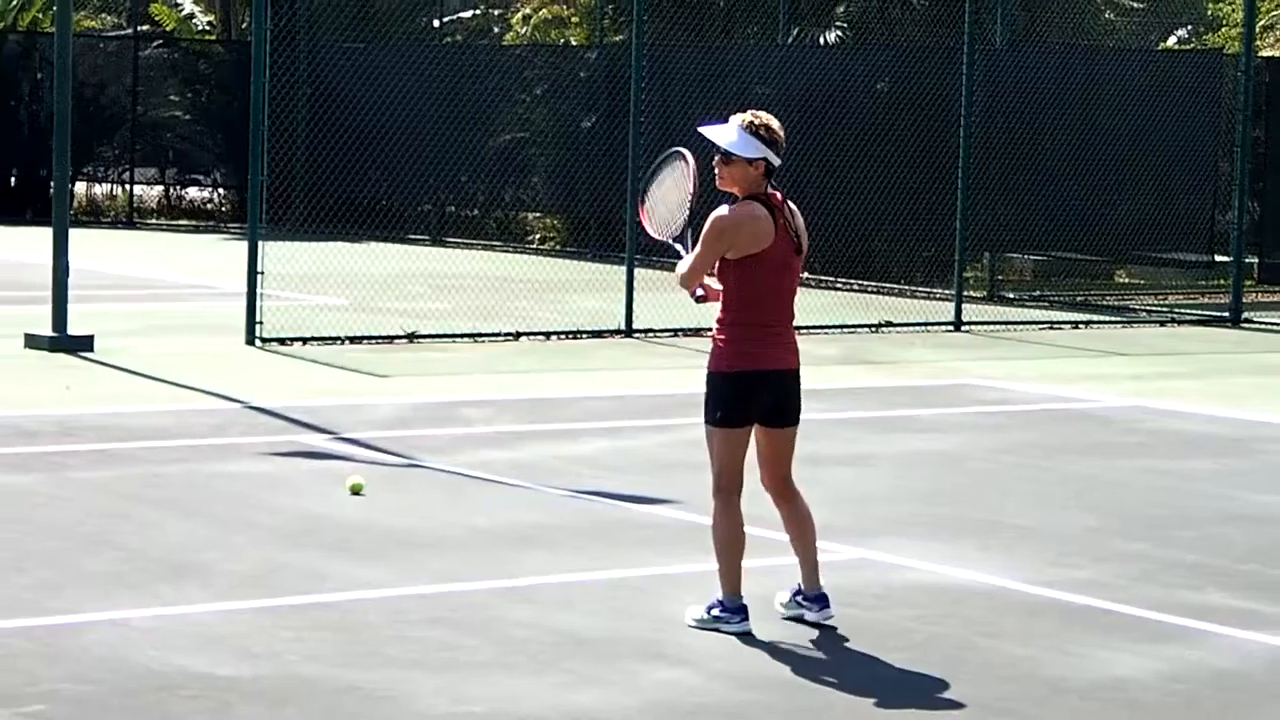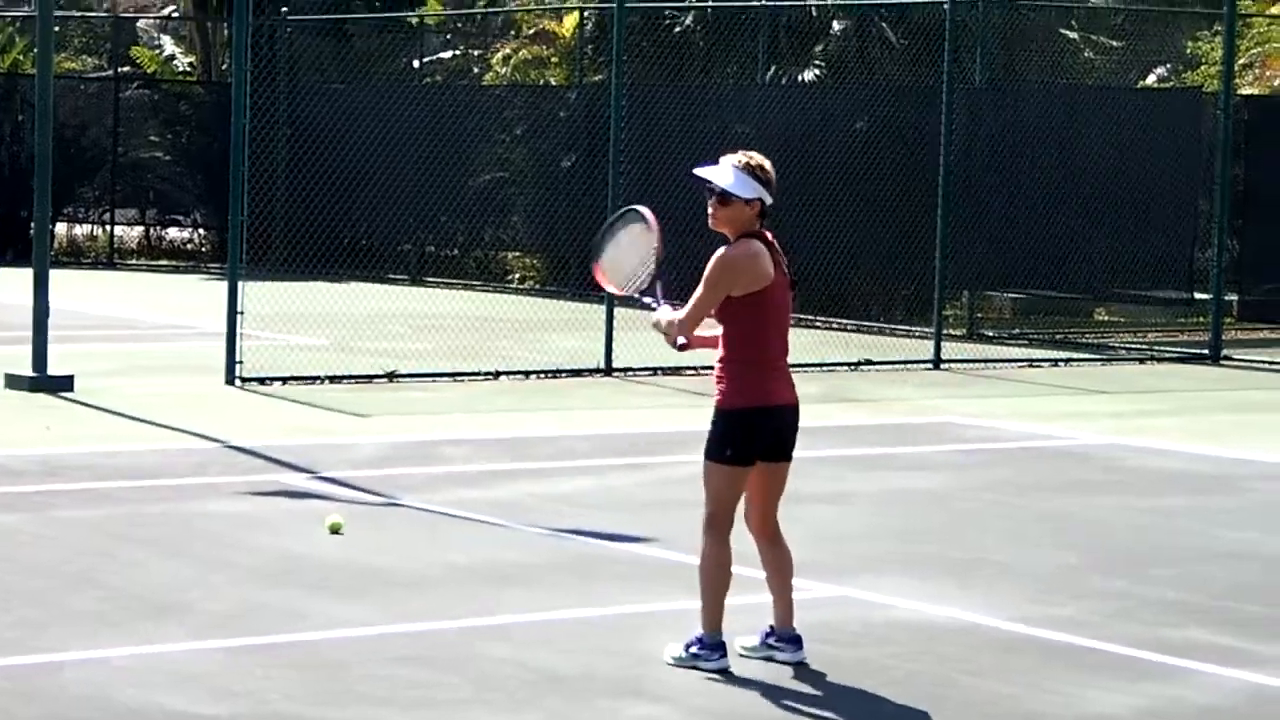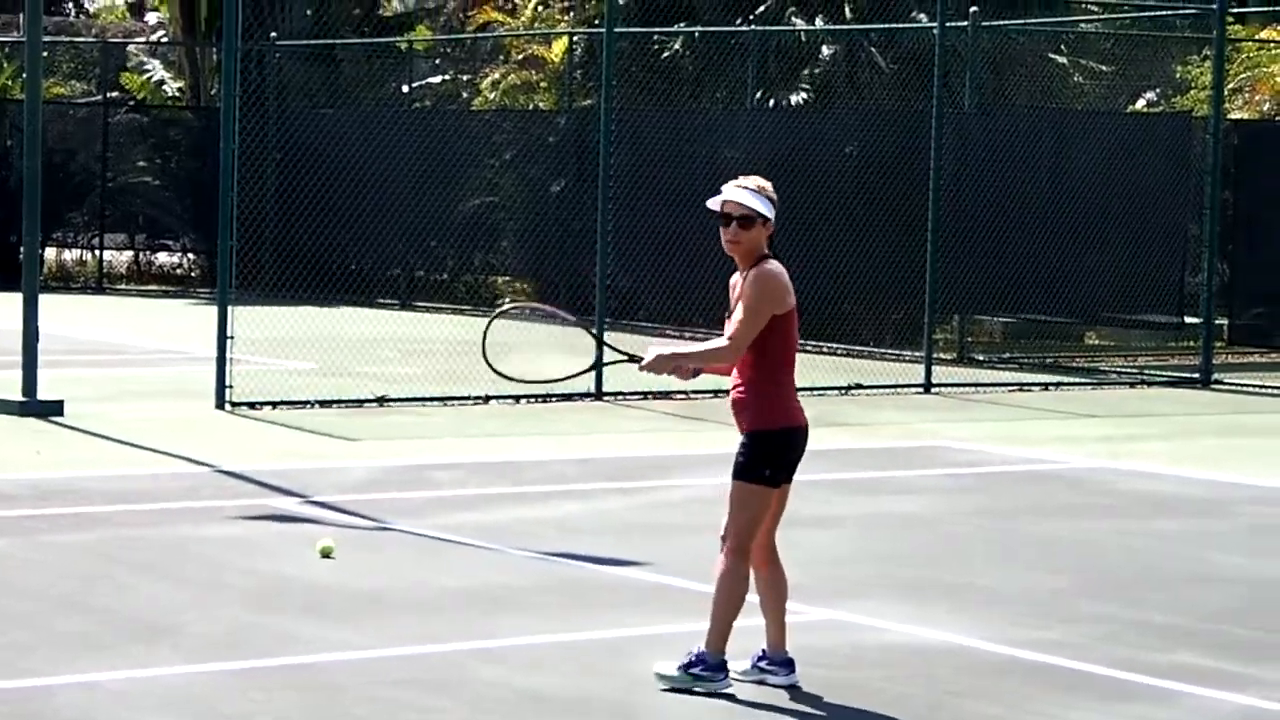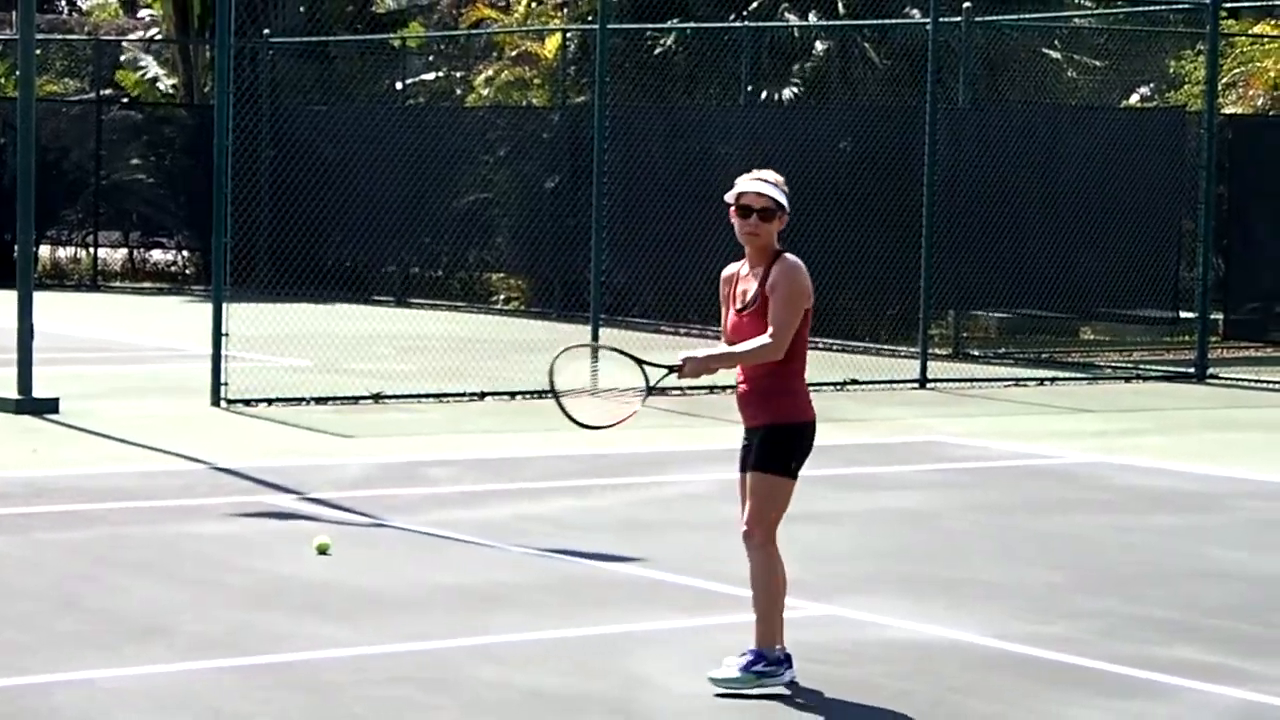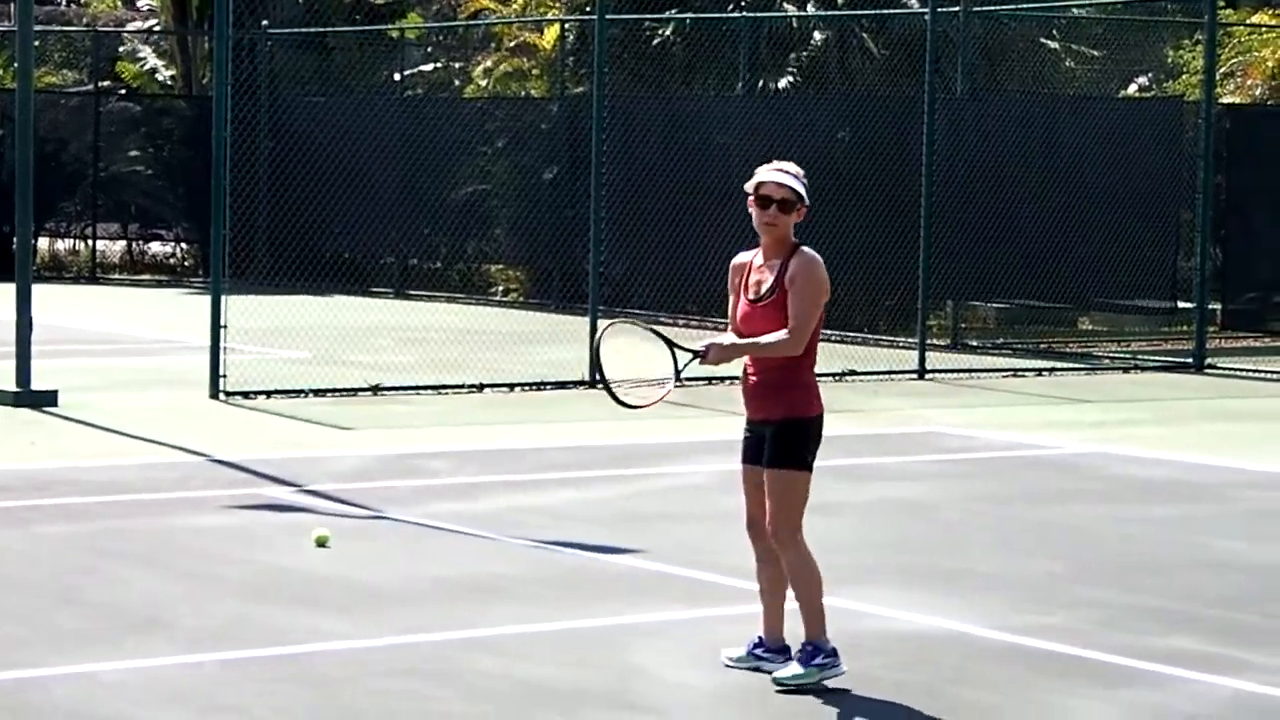
dt=0.2s
person 1, frame 1
left shoulder: (729, 219)
right shoulder: (790, 214)
left elbow: (687, 279)
left wrist: (694, 269)
right wrist: (718, 286)
left hip: (735, 369)
right hip: (783, 368)
left knee: (726, 490)
right knee: (780, 482)
left ankle: (730, 606)
right ankle: (811, 593)
person 1, frame 2
left shoulder: (733, 257)
right shoulder: (769, 252)
left elbow: (684, 321)
left wrist: (666, 319)
right wrist: (697, 338)
left hip: (743, 407)
right hip: (780, 405)
left knee: (716, 525)
right knee: (763, 523)
left ankle: (709, 643)
right ankle: (784, 633)
person 1, frame 3
left shoulder: (765, 276)
right shoulder: (745, 278)
left elbow: (733, 348)
left wrist: (668, 355)
right wrist: (692, 363)
left hip: (770, 429)
right hip: (779, 427)
left knee: (735, 544)
right knee: (760, 546)
left ankle: (710, 661)
right ankle: (776, 658)
person 1, frame 4
left shoulder: (788, 271)
right shoulder: (731, 276)
left elbow: (775, 346)
left wrist: (712, 359)
right wrist: (709, 359)
left hip: (783, 422)
right hip: (759, 423)
left knee: (756, 536)
right knee: (759, 538)
left ankle: (766, 658)
right ankle: (773, 651)
person 1, frame 5
left shoulder: (805, 265)
right shoulder: (741, 265)
left elbow: (795, 340)
left wrist: (738, 348)
right wrist: (724, 345)
left hip: (793, 416)
right hip: (759, 415)
left knee: (784, 534)
right knee: (759, 530)
left ankle: (819, 649)
right ankle: (771, 642)
